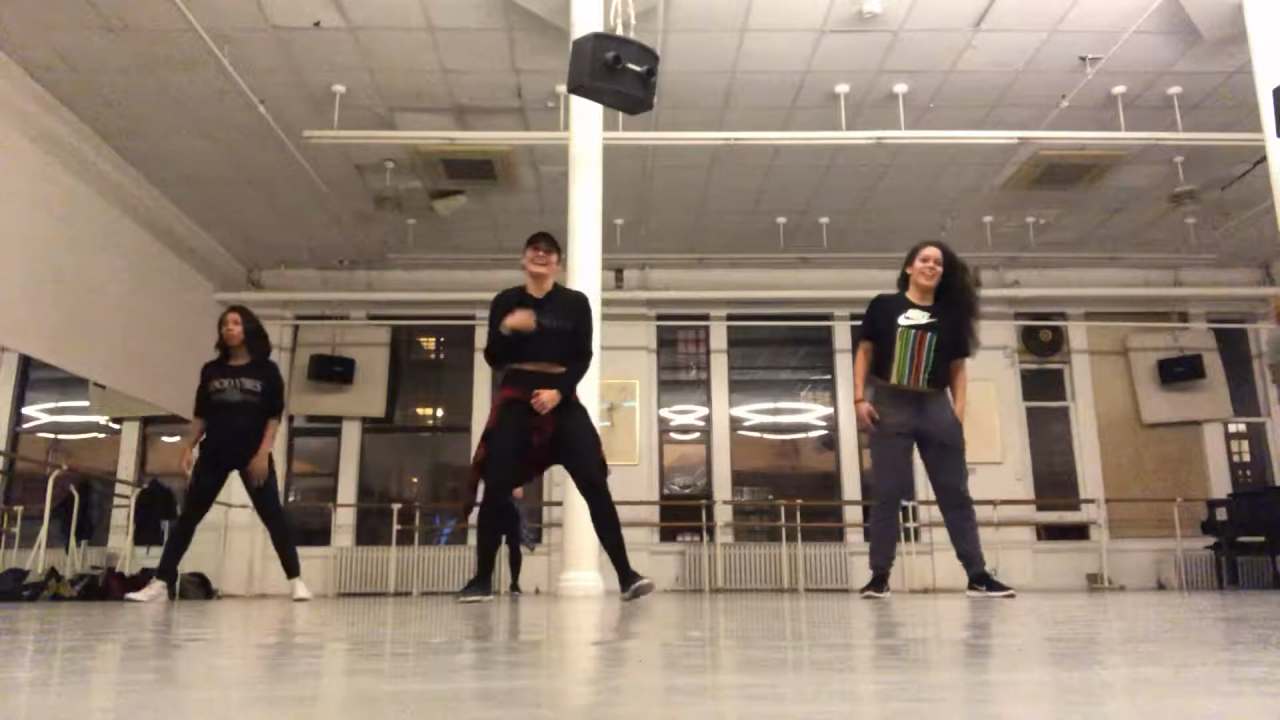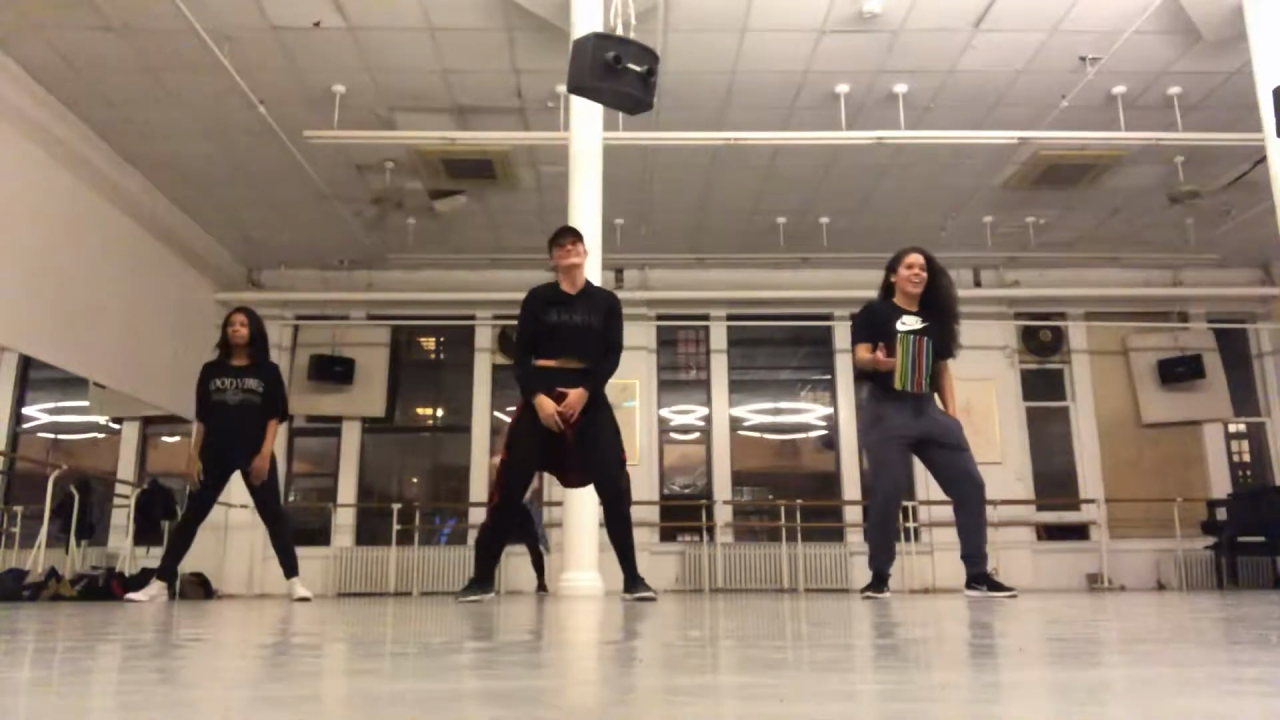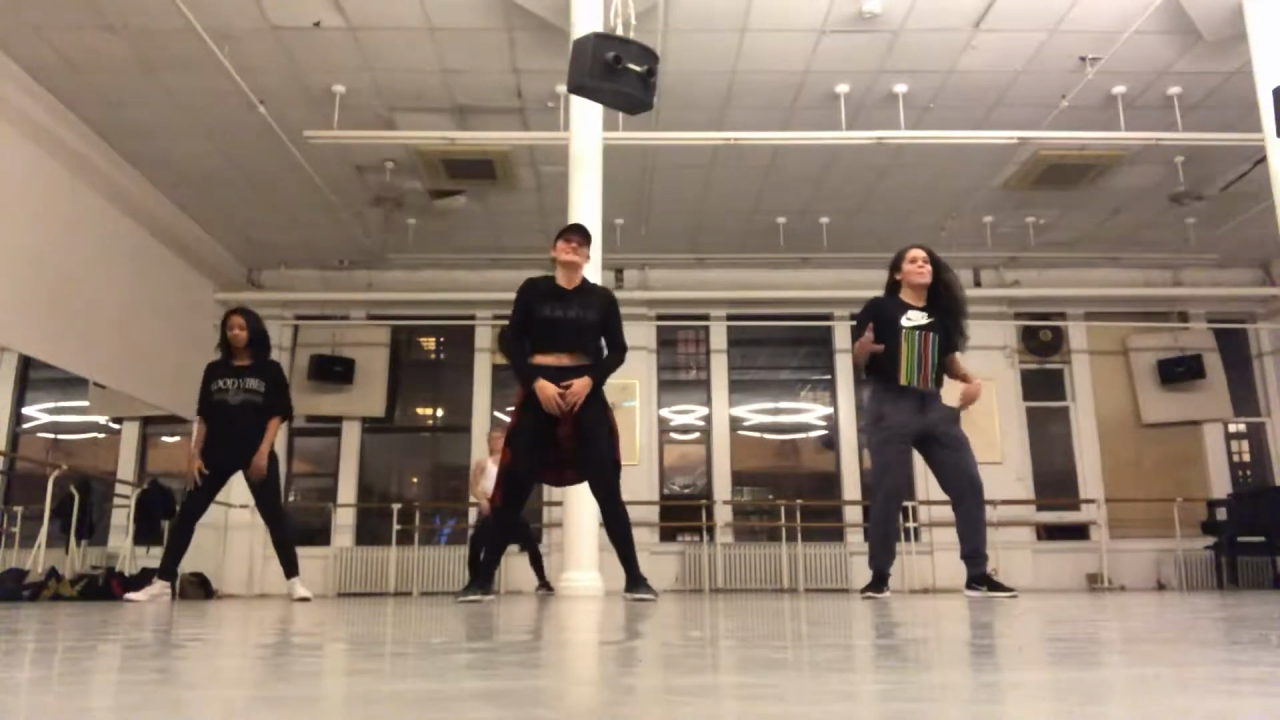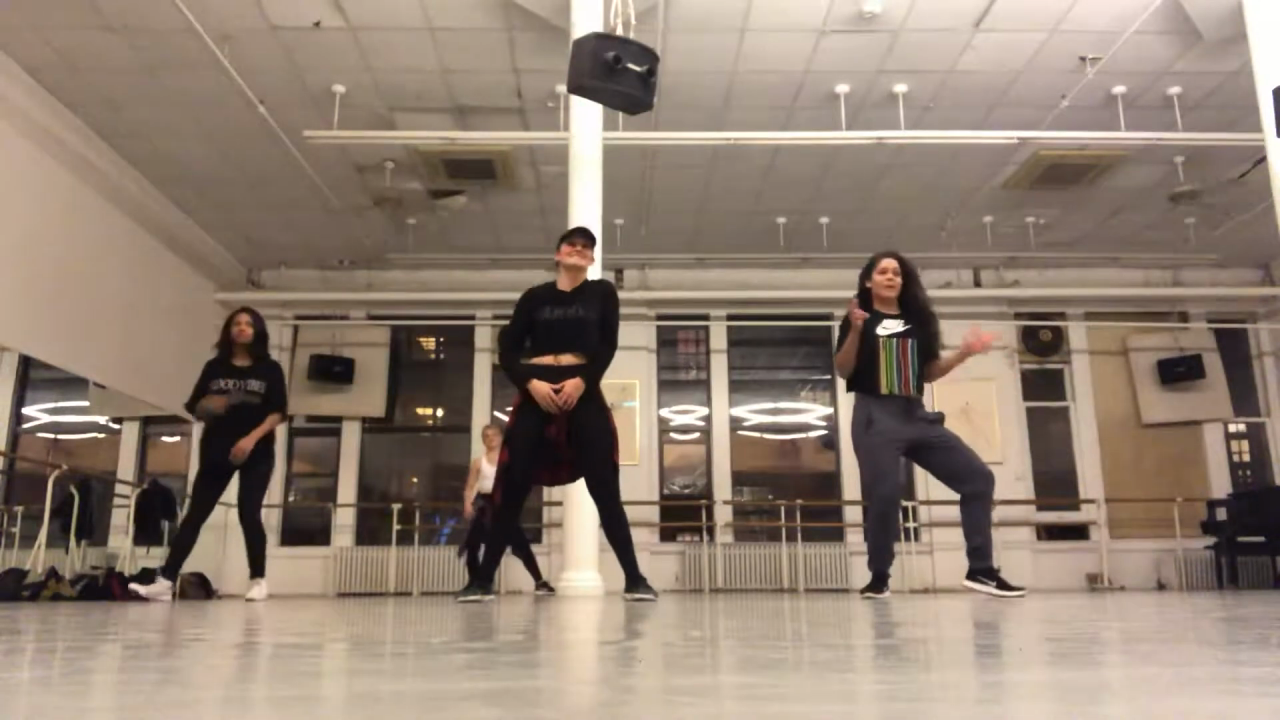
dt=0.7s
person 1, frame 1
left shoulder: (575, 303)
right shoulder: (506, 302)
left elbow: (583, 356)
right elbow: (493, 358)
left wrist: (558, 391)
right wrist: (506, 328)
left hip: (561, 397)
right hip: (516, 397)
left knee: (593, 482)
right knee: (496, 487)
left ankle: (626, 575)
right ankle: (482, 580)
person 1, frame 2
left shoulder: (606, 301)
right shoulder: (538, 298)
left elbow: (612, 355)
right elbow: (521, 354)
left wrist: (585, 391)
right wrist: (536, 396)
left hip: (588, 395)
right hip: (541, 393)
left knee: (612, 485)
right knee: (512, 486)
left ankle: (632, 579)
right ankle: (482, 578)
person 1, frame 3
left shoulder: (601, 298)
right shoulder: (532, 290)
left elbow: (617, 350)
right elbow: (510, 343)
left wrist: (591, 379)
right wrist: (535, 381)
left hip: (585, 393)
right hip: (538, 392)
left knee: (607, 487)
right knee: (514, 487)
left ankle: (635, 579)
right ankle: (483, 579)
person 1, frame 4
left shoulder: (603, 292)
right shoulder: (534, 297)
left elbow: (608, 346)
right elbow: (508, 350)
left wrist: (582, 381)
right wrist: (529, 383)
left hip: (584, 393)
right hip: (536, 393)
left knee: (605, 488)
right knee: (512, 488)
left ankle: (634, 578)
right ankle: (482, 579)
person 2, frame 1
left shoulder: (951, 314)
right shoulder: (884, 306)
left elbow: (957, 366)
right elbow: (864, 353)
left wrist: (959, 406)
right wrist: (860, 398)
left hip: (935, 406)
right hip: (890, 405)
left knee: (955, 490)
right knee: (889, 490)
left ankle: (977, 576)
right ankle: (880, 576)
person 2, frame 2
left shoulder: (936, 318)
right shoulder: (874, 313)
left elbow: (942, 370)
right elbow: (859, 357)
left wrist: (952, 413)
right wrist: (876, 361)
left hip: (927, 410)
right hip: (886, 411)
left knee: (970, 485)
right knee: (886, 490)
left ankle: (977, 575)
right ankle: (879, 576)
person 2, frame 3
left shoulder: (942, 314)
right shoulder: (880, 308)
right elbow: (858, 358)
left wrist: (970, 380)
right wrist: (865, 345)
left hip: (933, 408)
right hip: (890, 406)
left knee: (969, 485)
right knee: (889, 490)
left ankle: (977, 576)
right ankle: (879, 576)
person 2, frame 4
left shoulder: (917, 320)
right shoulder: (857, 319)
left elbow: (930, 371)
right elbow: (843, 371)
left wrist: (964, 353)
right wrist: (854, 332)
left hip: (917, 415)
right hip: (875, 417)
left knee: (978, 477)
right knee: (884, 494)
left ankle: (981, 570)
right ankle: (879, 577)
person 3, frame 1
left shoulder: (266, 369)
right shoulder: (211, 370)
left elbow: (274, 416)
right elbow: (201, 415)
left wrist: (263, 452)
right wrist: (188, 449)
left hip: (253, 455)
right hip: (213, 454)
left knee: (274, 516)
right knee: (189, 516)
left ankle: (296, 582)
right ankle: (161, 583)
person 3, frame 2
left shoulder: (268, 371)
right shoulder: (211, 370)
left elbow: (275, 416)
right elbow: (202, 418)
left wrist: (265, 453)
right wrist: (194, 455)
left hip: (255, 455)
right hip: (215, 455)
left knee: (274, 516)
right knee: (191, 516)
left ankle: (294, 581)
right ankle: (161, 583)
person 3, frame 3
left shoulder: (269, 370)
right shoulder: (214, 370)
left elbow: (277, 415)
right elbow: (204, 417)
left wrist: (263, 451)
right wrist: (194, 454)
left hip: (257, 455)
right hip: (216, 455)
left knee: (275, 515)
right knee: (188, 513)
left ankle: (294, 581)
right ankle: (163, 583)
person 3, frame 4
left shoulder: (270, 369)
right shoulder: (214, 367)
left elbow: (277, 413)
right elbow: (195, 408)
left wrist: (252, 438)
right wrist: (207, 406)
left hip: (256, 454)
right hip: (217, 452)
left knee: (248, 513)
right knee: (195, 514)
left ankle: (258, 580)
right ankle: (165, 582)
